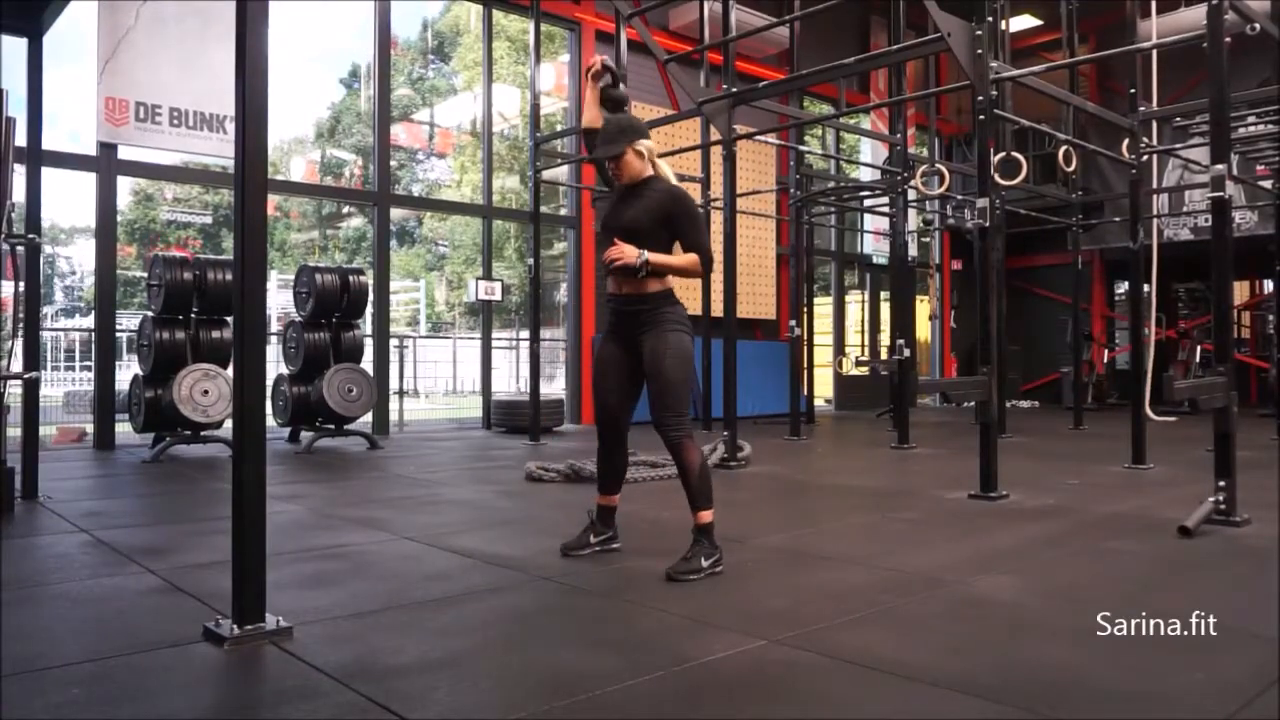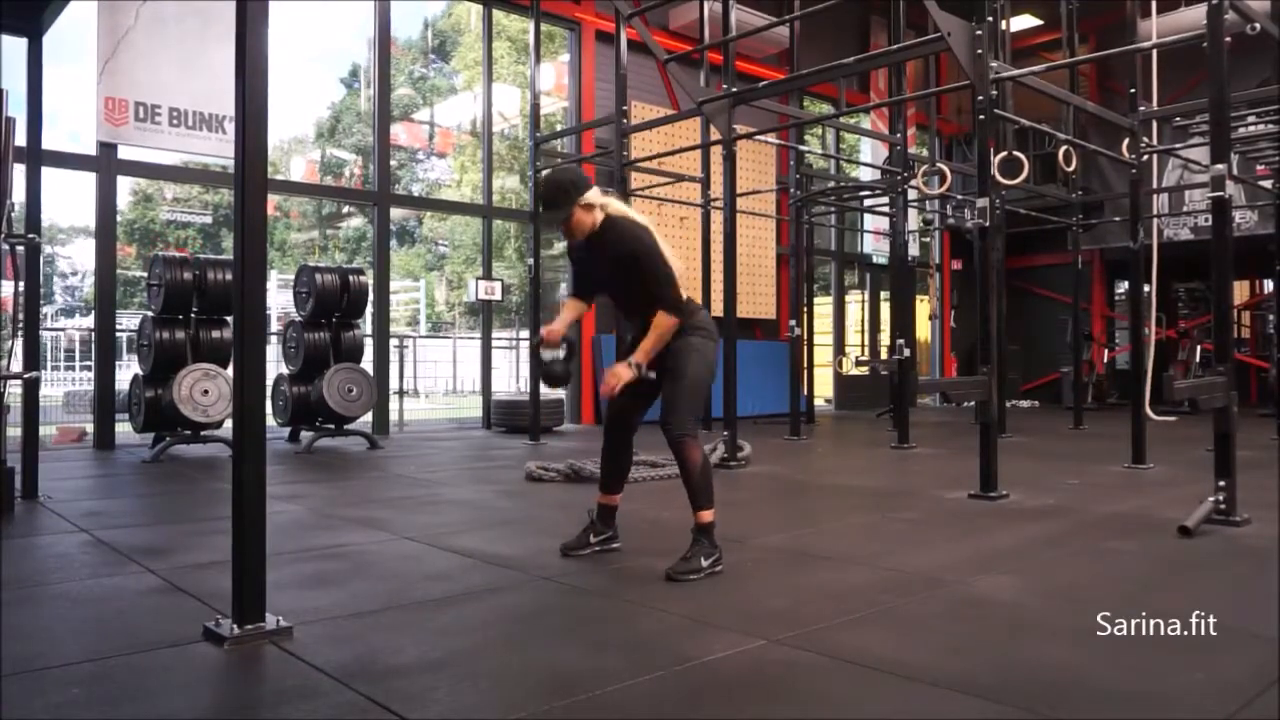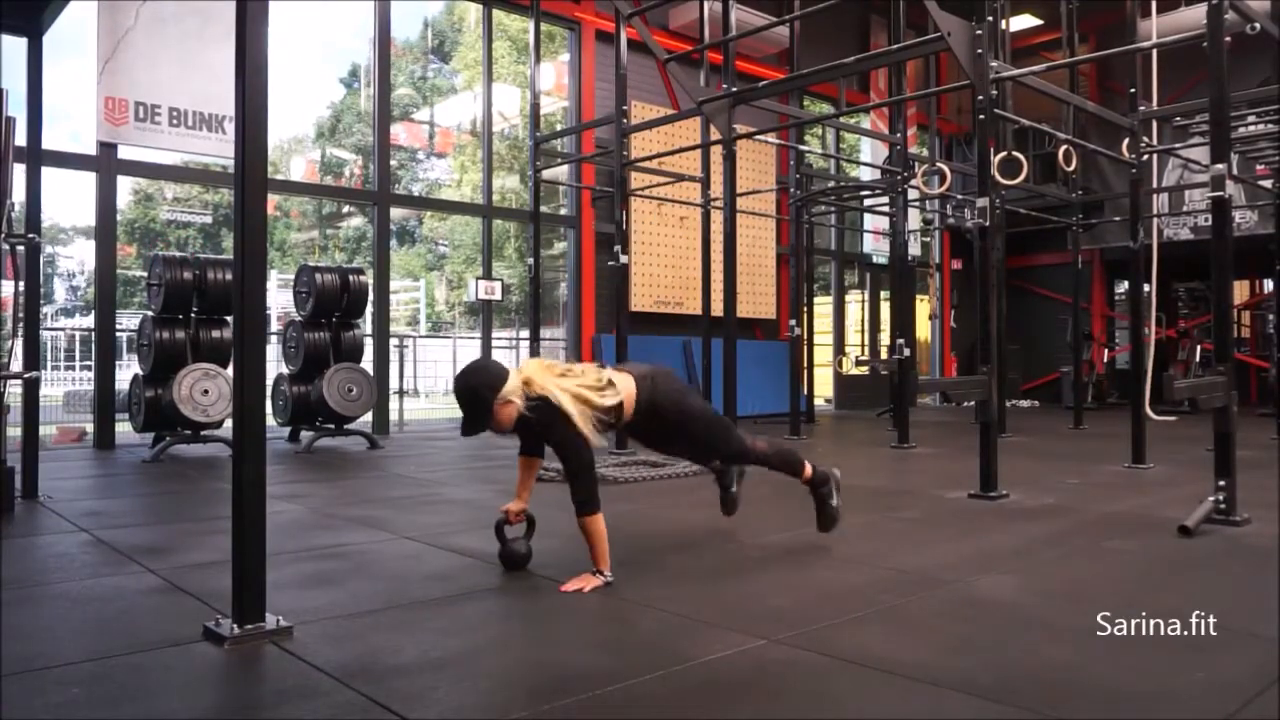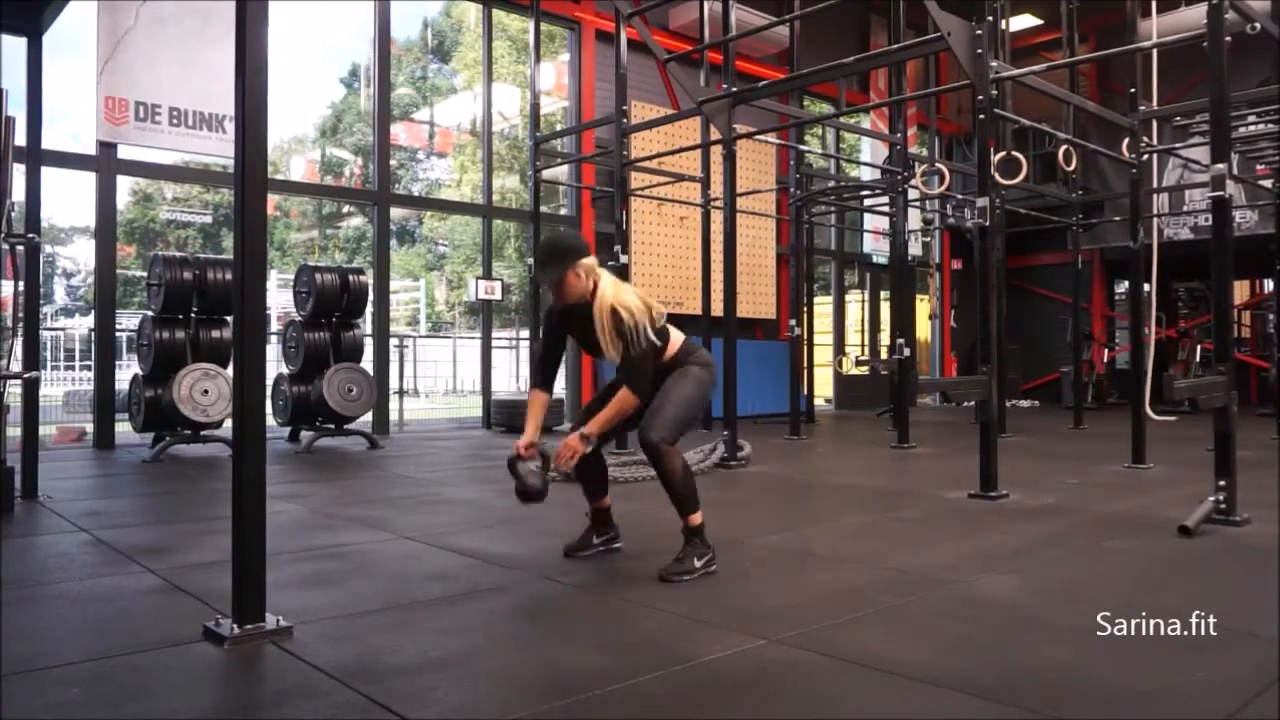
dt=0.7s
person 1, frame 1
left shoulder: (671, 197)
right shoulder: (621, 189)
left elbow: (701, 262)
right elbow: (590, 135)
left wrist: (644, 257)
right wrist: (592, 84)
left hip: (661, 320)
right hip: (618, 323)
left knee: (674, 429)
right knee: (609, 425)
left ankle: (707, 543)
right ankle: (604, 525)
person 1, frame 2
left shoulder: (628, 236)
right shoulder: (582, 242)
left elbow: (670, 303)
right elbow: (582, 292)
left wrist: (635, 365)
right wrist: (560, 325)
left hip: (689, 331)
right hip: (647, 333)
left knee: (678, 427)
right knee: (617, 422)
left ankle: (707, 544)
right ankle: (604, 525)
person 1, frame 3
left shoulder: (553, 412)
right shoulder: (524, 394)
left elbow: (586, 496)
right elbow: (530, 448)
left wrist: (601, 572)
right wrist: (521, 500)
left hip: (661, 396)
right hip: (634, 382)
left knee: (736, 448)
right knee: (690, 447)
left ankle: (820, 480)
right ankle: (725, 471)
person 1, frame 4
left shoulder: (621, 309)
right shoulder: (560, 314)
left elbow: (637, 385)
right elbow: (543, 376)
left wrist: (587, 434)
right wrist: (531, 433)
left hip: (688, 367)
right hip: (639, 375)
left knee: (655, 438)
right knee: (580, 440)
left ankle: (700, 546)
right ankle: (605, 529)
